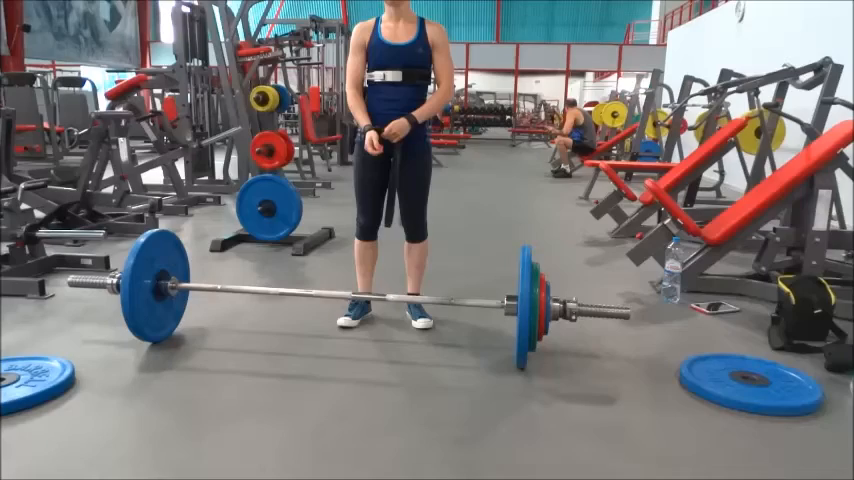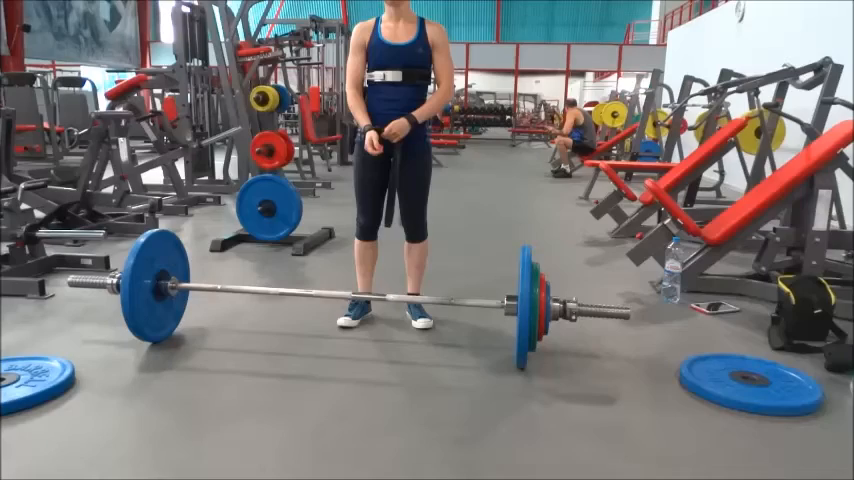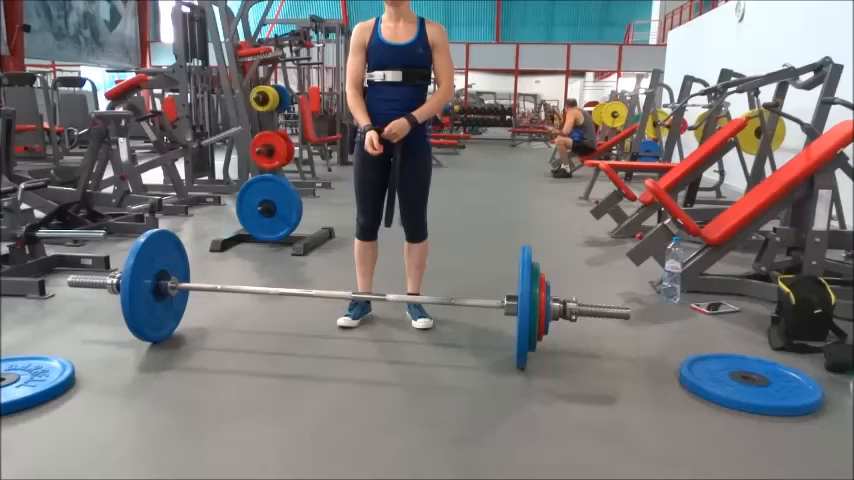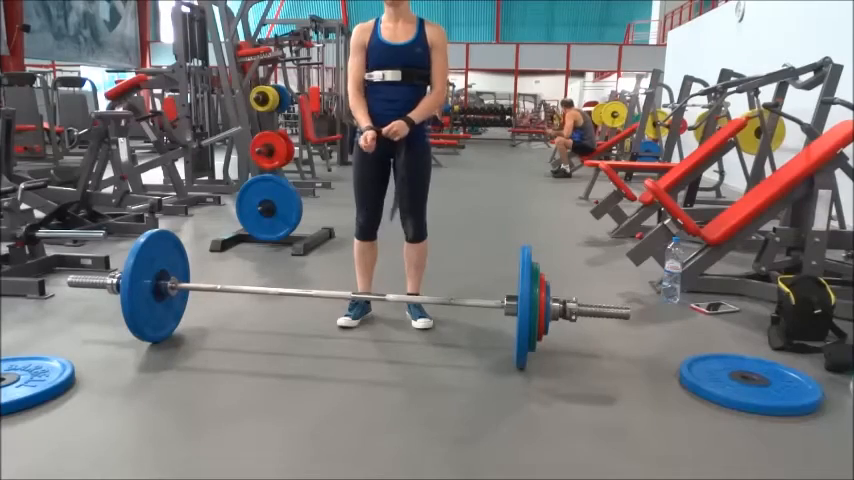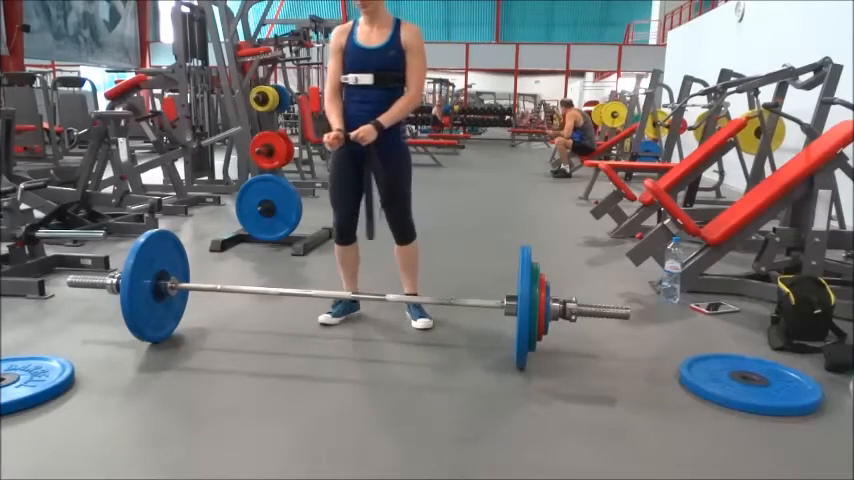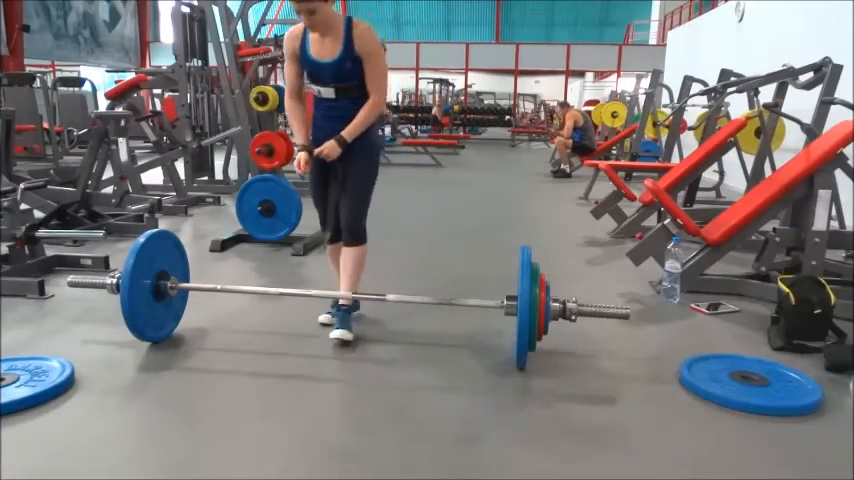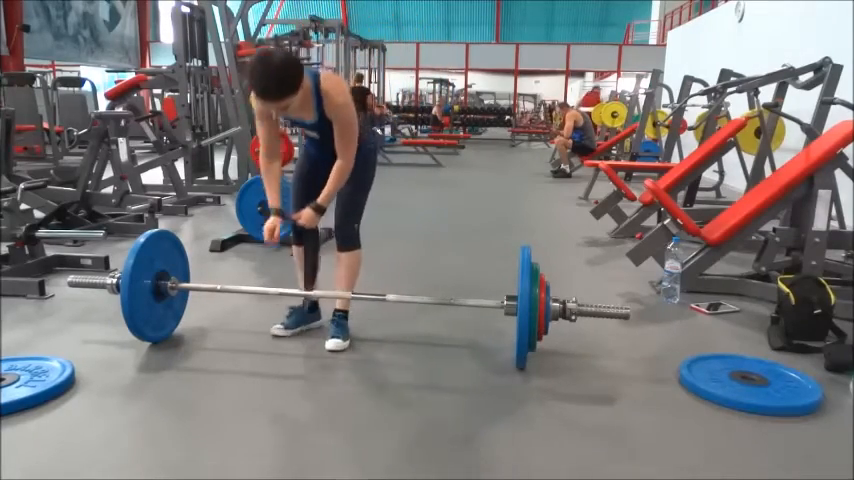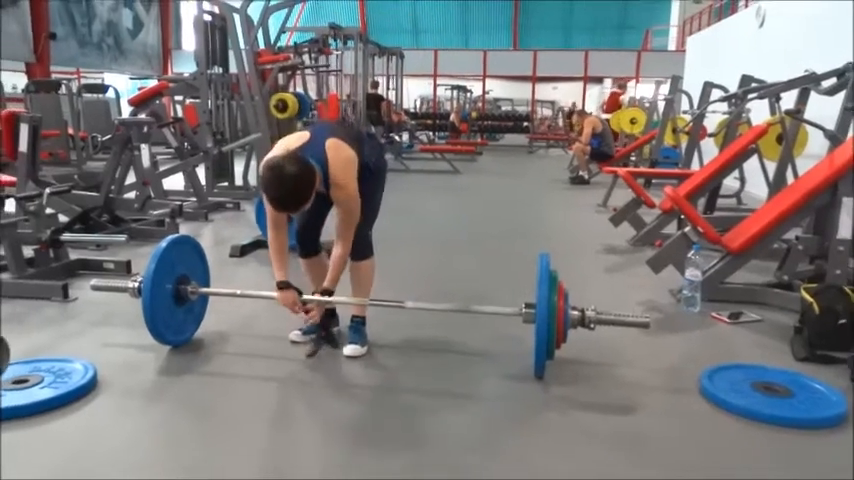
dt=0.5s
person 1, frame 1
left shoulder: (433, 32)
right shoulder: (363, 31)
left elbow: (446, 88)
right elbow: (352, 88)
left wrist: (411, 120)
right wrist: (367, 128)
left hip: (413, 141)
right hip: (371, 139)
left knee: (414, 222)
right knee: (366, 221)
left ankle: (414, 300)
right ankle: (362, 299)
person 1, frame 2
left shoulder: (433, 32)
right shoulder: (364, 31)
left elbow: (446, 88)
right elbow: (353, 88)
left wrist: (410, 120)
right wrist: (367, 128)
left hip: (414, 141)
right hip: (371, 139)
left knee: (414, 222)
right knee: (367, 221)
left ankle: (414, 300)
right ankle: (362, 299)
person 1, frame 3
left shoulder: (432, 32)
right shoulder: (363, 31)
left elbow: (446, 88)
right elbow: (352, 88)
left wrist: (410, 120)
right wrist: (367, 128)
left hip: (413, 140)
right hip: (371, 138)
left knee: (414, 222)
right knee: (366, 221)
left ankle: (413, 300)
right ankle: (362, 298)
person 1, frame 4
left shoulder: (432, 33)
right shoulder: (363, 32)
left elbow: (439, 90)
right elbow: (354, 89)
left wrist: (408, 122)
right wrist: (366, 127)
left hip: (412, 138)
right hip: (370, 137)
left knee: (414, 221)
right knee: (366, 221)
left ankle: (413, 300)
right ankle: (362, 298)
person 1, frame 5
left shoulder: (407, 34)
right shoulder: (341, 35)
left elbow: (414, 92)
right elbow: (331, 91)
left wrist: (377, 125)
right wrist: (337, 129)
left hip: (388, 141)
right hip: (347, 141)
left knee: (401, 222)
right knee: (342, 224)
left ankle: (412, 299)
right ankle: (350, 297)
person 1, frame 6
left shoulder: (361, 35)
right shoulder: (293, 39)
left elbow: (378, 98)
right elbow: (293, 98)
left wrist: (341, 140)
right wrist: (303, 145)
left hip: (360, 141)
right hip: (321, 139)
left knee: (352, 223)
right knee: (329, 225)
left ankle: (346, 308)
right ankle: (345, 295)
person 1, frame 7
left shoulder: (334, 94)
right shoulder: (263, 99)
left elbow: (345, 159)
right elbow: (269, 157)
left wrist: (319, 207)
right wrist: (275, 211)
left hip: (356, 154)
right hip: (315, 150)
left knee: (345, 227)
right knee: (298, 226)
left ankle: (341, 315)
right ankle: (308, 306)
person 1, frame 8
left shoulder: (342, 180)
right shoulder: (271, 169)
left elbow: (343, 242)
right elbow: (276, 230)
left wrist: (325, 294)
right wrist: (283, 284)
left hip: (367, 164)
right hip: (317, 159)
left knee: (358, 238)
right knee: (304, 235)
left ankle: (358, 322)
right ankle: (328, 315)
